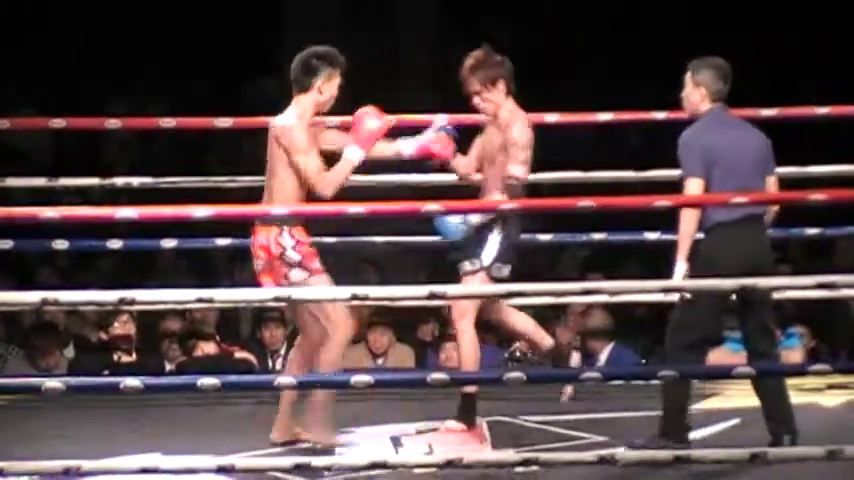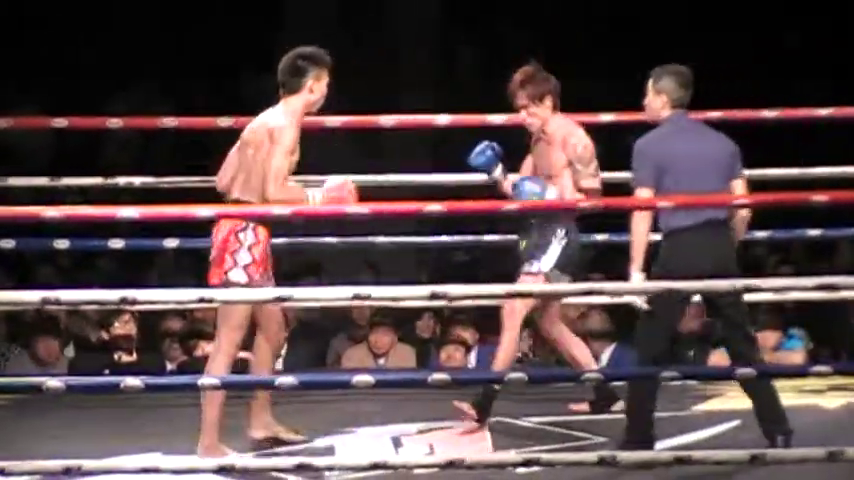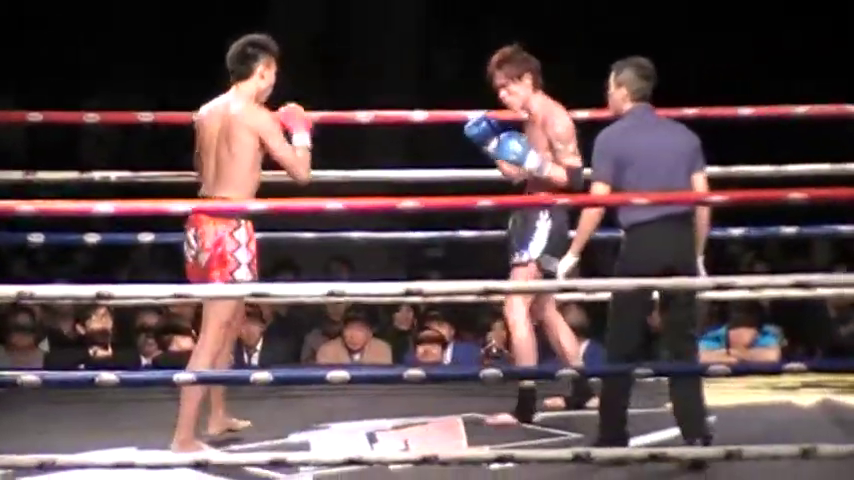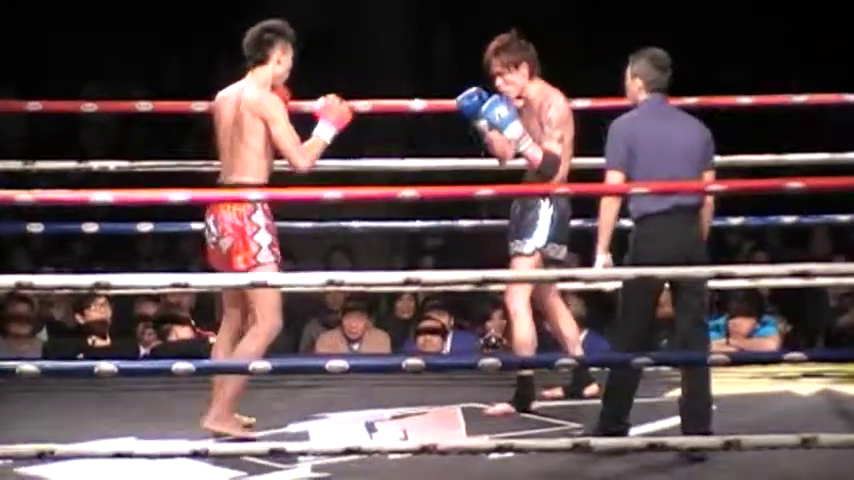
dt=0.3s
person 1, frame 1
left shoulder: (299, 125)
right shoulder: (290, 127)
left elbow: (357, 146)
right elbow: (325, 187)
left wrist: (417, 145)
right wrist: (357, 148)
left hip: (282, 237)
right hip: (280, 239)
left knee: (312, 333)
right knee: (341, 326)
left ankle: (284, 426)
right ankle: (317, 420)
person 1, frame 2
left shoulder: (261, 121)
right shoulder: (286, 127)
left elbow: (223, 180)
right elbow: (274, 194)
right wrist: (325, 194)
left hip: (238, 229)
right hip: (243, 233)
left knee: (272, 327)
right knee: (228, 341)
left ankle: (261, 422)
right ankle: (209, 441)
person 1, frame 3
left shoulder: (207, 112)
right shoulder: (256, 116)
right elbow: (301, 173)
right wrist: (300, 132)
left hip: (204, 223)
right hip: (230, 229)
left knee: (229, 325)
right knee: (213, 337)
left ankle: (218, 416)
right ankle: (184, 437)
person 1, frame 4
left shoulder: (225, 97)
right shoulder: (264, 99)
right elbow: (301, 162)
right wrist: (328, 126)
left hip: (224, 210)
right hip: (247, 212)
left knee: (235, 319)
right knee: (268, 321)
left ankle: (220, 411)
right ankle: (222, 411)
person 2, frame 1
left shoulder: (695, 136)
right shoulder: (756, 136)
left elbow: (693, 202)
right elbow: (772, 200)
left wrist: (681, 259)
left hip: (720, 245)
right hip: (757, 244)
left knee: (684, 340)
right knee: (763, 342)
left ankle: (673, 434)
right ankle: (783, 432)
person 2, frame 2
left shoulder: (650, 144)
right shoulder: (722, 142)
left elbow: (643, 211)
right elbow: (742, 207)
left wrist: (636, 269)
left hip: (679, 249)
right hip: (719, 248)
left knee: (650, 348)
right knee: (741, 342)
left ankle: (637, 441)
right ankle: (776, 430)
person 2, frame 3
left shoulder: (612, 137)
right shoulder: (684, 135)
left elbow: (597, 204)
right elbow: (703, 200)
left wrist: (572, 253)
right wrist: (698, 255)
left hip: (641, 244)
right hip: (681, 242)
left knee: (623, 346)
right knee: (683, 344)
left ankle: (612, 439)
right ankle: (696, 435)
person 2, frame 4
left shoulder: (625, 126)
right shoulder: (697, 128)
left elbow: (613, 194)
right elbow: (707, 197)
left wrist: (602, 249)
left hip: (651, 234)
right hip: (690, 235)
left knee: (631, 336)
right knee: (693, 335)
left ankle: (612, 429)
right ankle: (698, 433)
person 3, frame 1
left shoulder: (514, 127)
right shoulder: (492, 123)
left elbow: (511, 191)
right elbow: (470, 171)
left wrist: (468, 219)
left hip: (496, 226)
right hip: (488, 225)
left knee: (461, 314)
right knee: (496, 310)
left ankle: (466, 413)
person 3, frame 2
left shoulder: (575, 139)
right shoulder: (539, 141)
left elbow: (593, 197)
right elbow: (519, 192)
left wrist: (548, 194)
right wrist: (496, 170)
left hip: (558, 235)
right hip: (542, 234)
left knee: (512, 315)
right knee: (551, 326)
left ankle: (484, 403)
right ankle: (605, 395)
person 3, frame 3
left shoulder: (555, 118)
right shoulder: (529, 119)
left elbow: (574, 178)
right elbow: (515, 174)
left wrist: (533, 161)
right wrist: (491, 145)
left hip: (545, 219)
right hip: (530, 217)
left knee: (515, 310)
right knee: (542, 310)
left ankle: (525, 405)
person 3, frame 4
left shoulder: (553, 104)
right shoulder: (528, 105)
left elbow: (550, 167)
right elbow: (504, 154)
left wrist: (514, 130)
right wrist: (482, 121)
left hip: (547, 206)
right hip: (532, 204)
left knee: (516, 298)
right knee: (546, 296)
left ankle: (523, 394)
right ankle: (581, 376)
